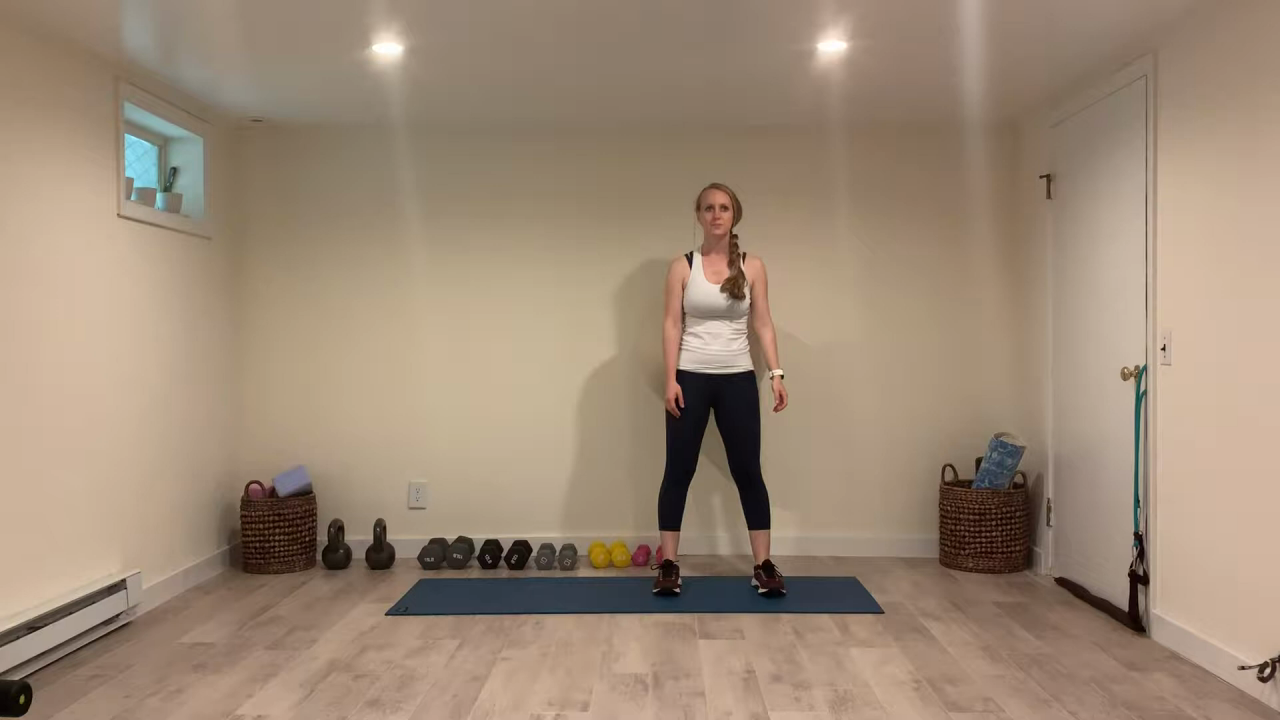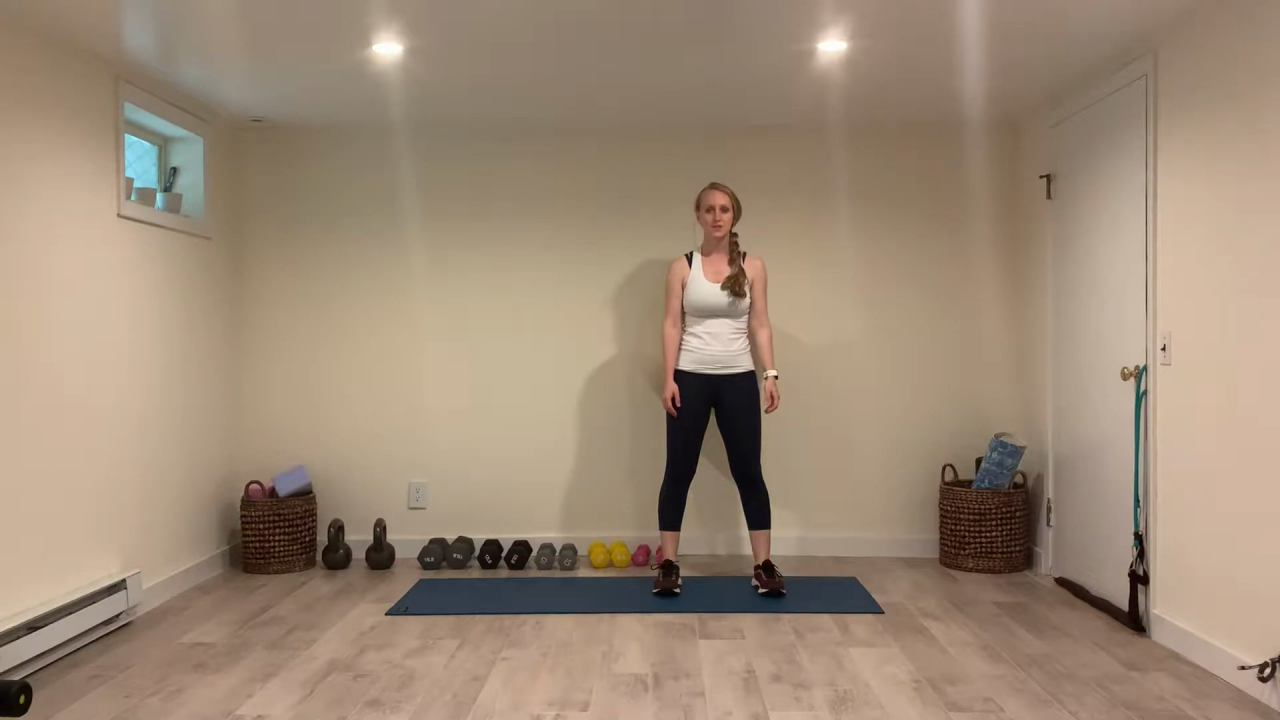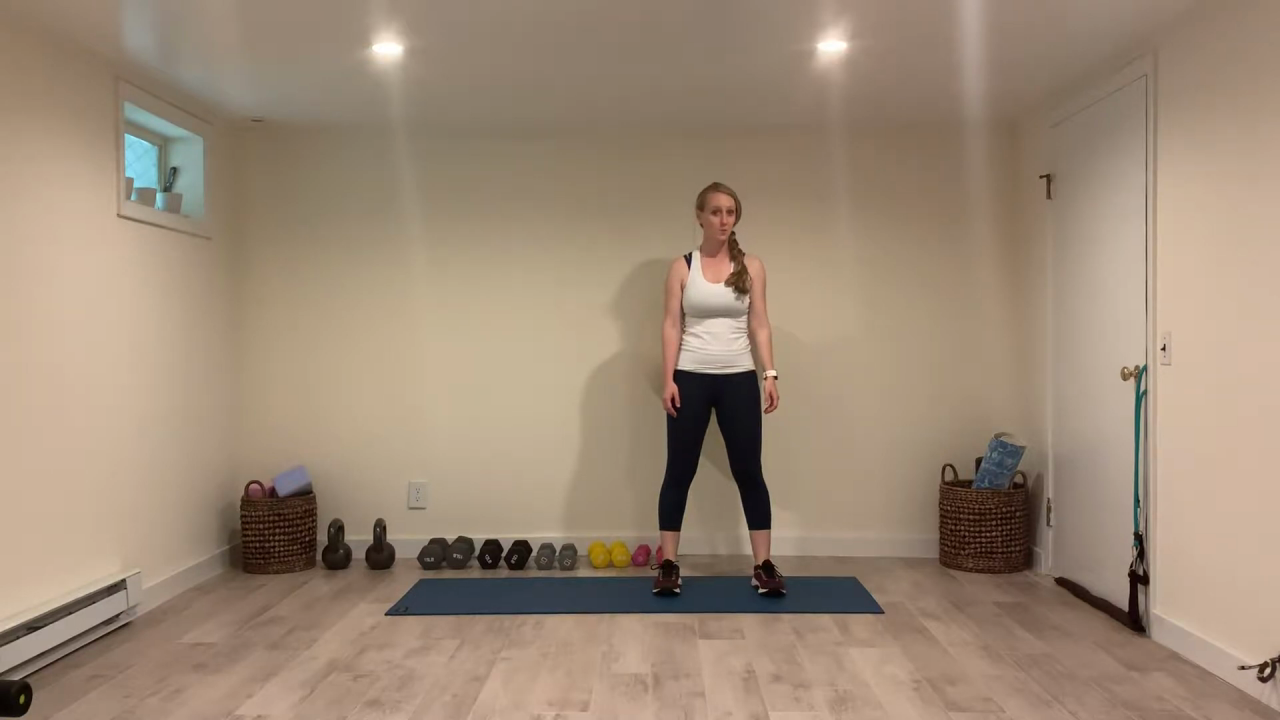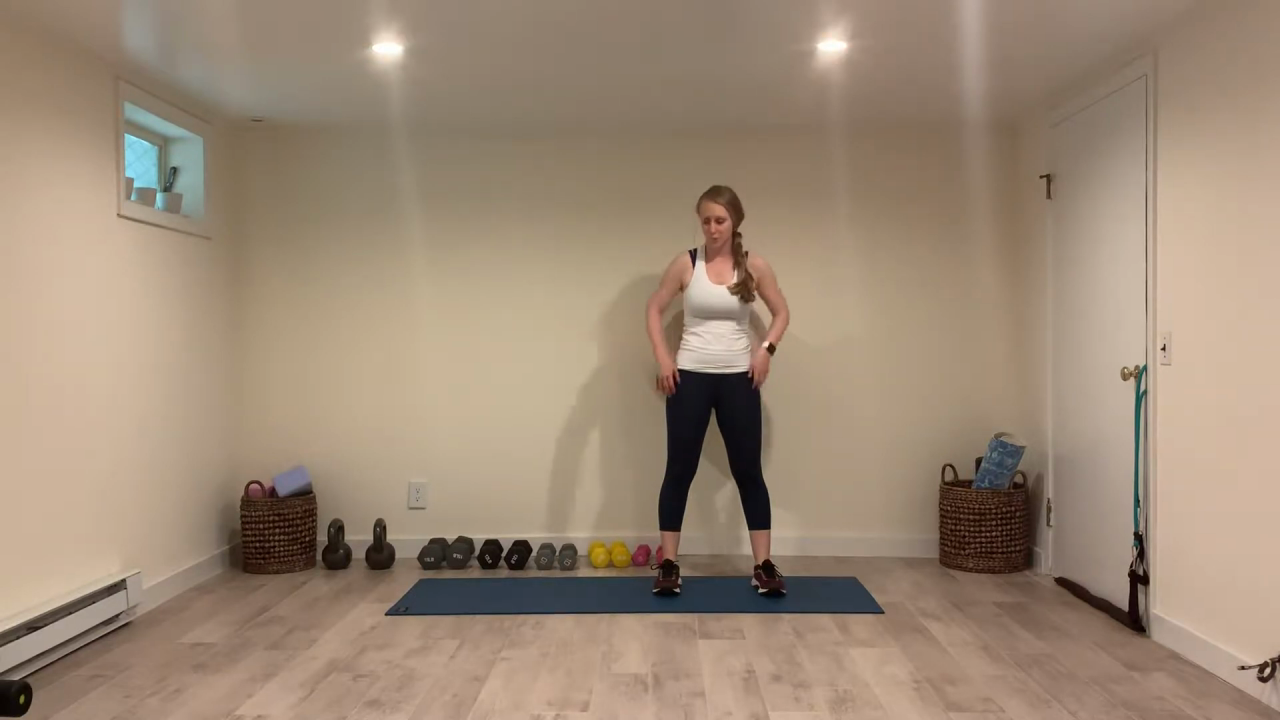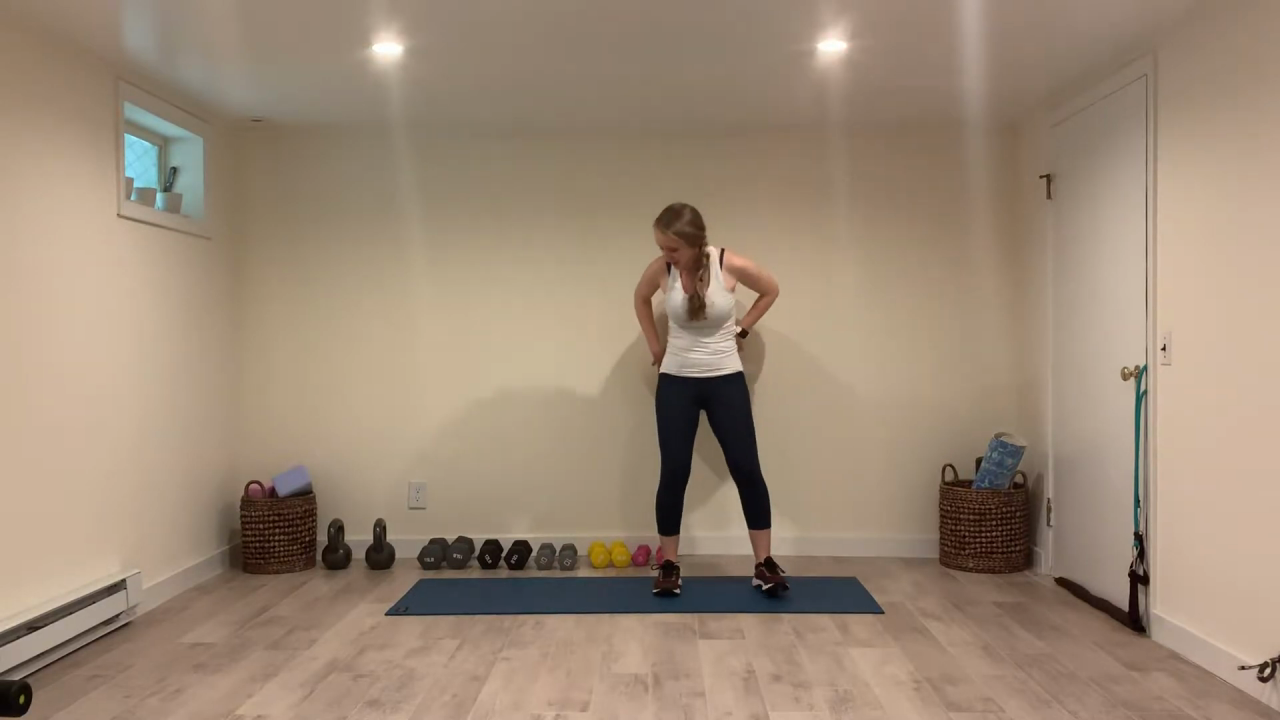
dt=1s
person 1, frame 1
left shoulder: (752, 267)
right shoulder: (682, 267)
left elbow: (763, 324)
right elbow: (672, 325)
left wrist: (776, 373)
right wrist: (670, 379)
left hip: (737, 379)
right hip: (691, 378)
left knee: (748, 472)
right knee: (678, 471)
left ankle: (763, 566)
right ankle: (668, 565)
person 1, frame 2
left shoulder: (752, 267)
right shoulder: (682, 267)
left elbow: (760, 325)
right elbow: (672, 325)
left wrist: (770, 374)
right wrist: (669, 379)
left hip: (738, 379)
right hip: (691, 378)
left knee: (748, 472)
right knee: (679, 471)
left ankle: (764, 566)
right ankle: (668, 565)
person 1, frame 3
left shoulder: (751, 267)
right shoulder: (682, 268)
left elbow: (760, 325)
right elbow: (672, 326)
left wrist: (770, 374)
right wrist: (669, 379)
left hip: (738, 379)
right hip: (692, 378)
left knee: (749, 472)
right knee: (679, 471)
left ankle: (763, 566)
right ankle: (668, 564)
person 1, frame 4
left shoulder: (754, 266)
right shoulder: (685, 265)
left elbow: (781, 313)
right elbow: (654, 310)
left wrist: (766, 349)
right wrist: (662, 356)
left hip: (738, 379)
right hip: (691, 377)
left knee: (748, 472)
right knee: (680, 470)
left ankle: (764, 566)
right ankle: (668, 565)
person 1, frame 5
left shoulder: (732, 265)
right shoulder: (660, 269)
left elbow: (770, 290)
right elbow: (640, 299)
left wrist: (741, 331)
right wrist: (655, 345)
left hip: (726, 379)
right hip: (676, 382)
left knee: (747, 469)
right knee: (674, 473)
left ankle: (764, 563)
right ankle: (668, 565)
